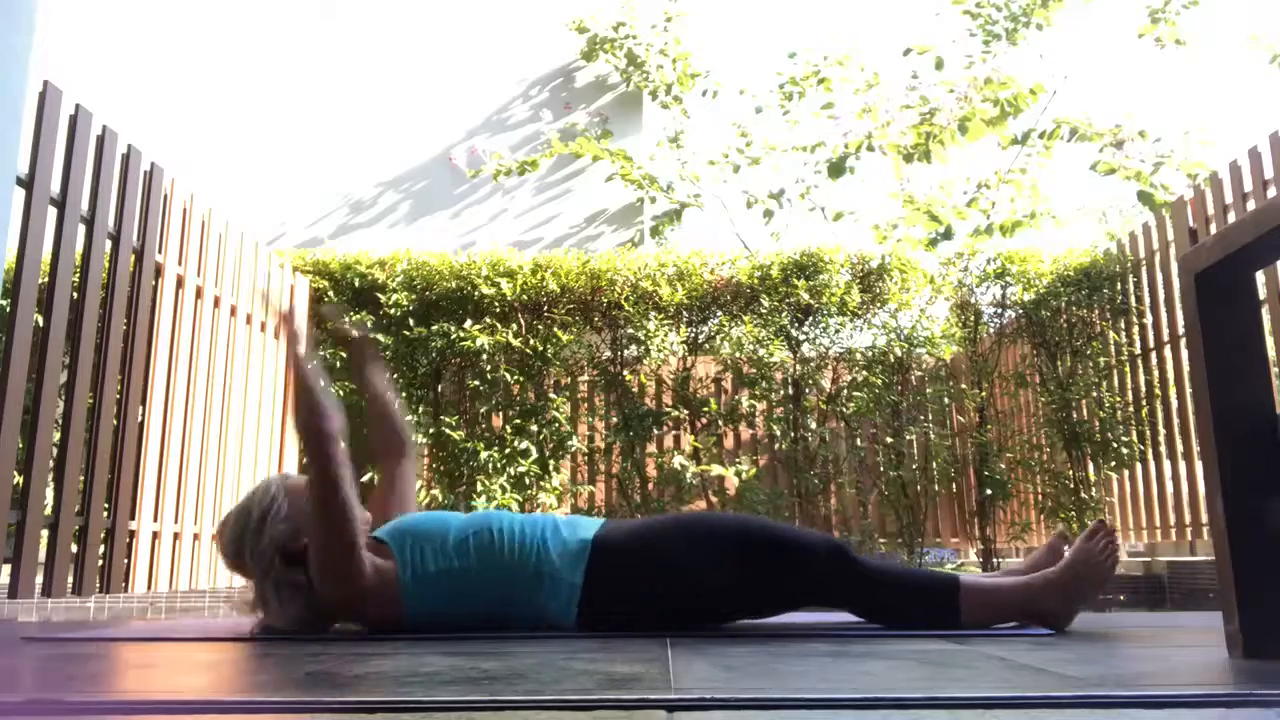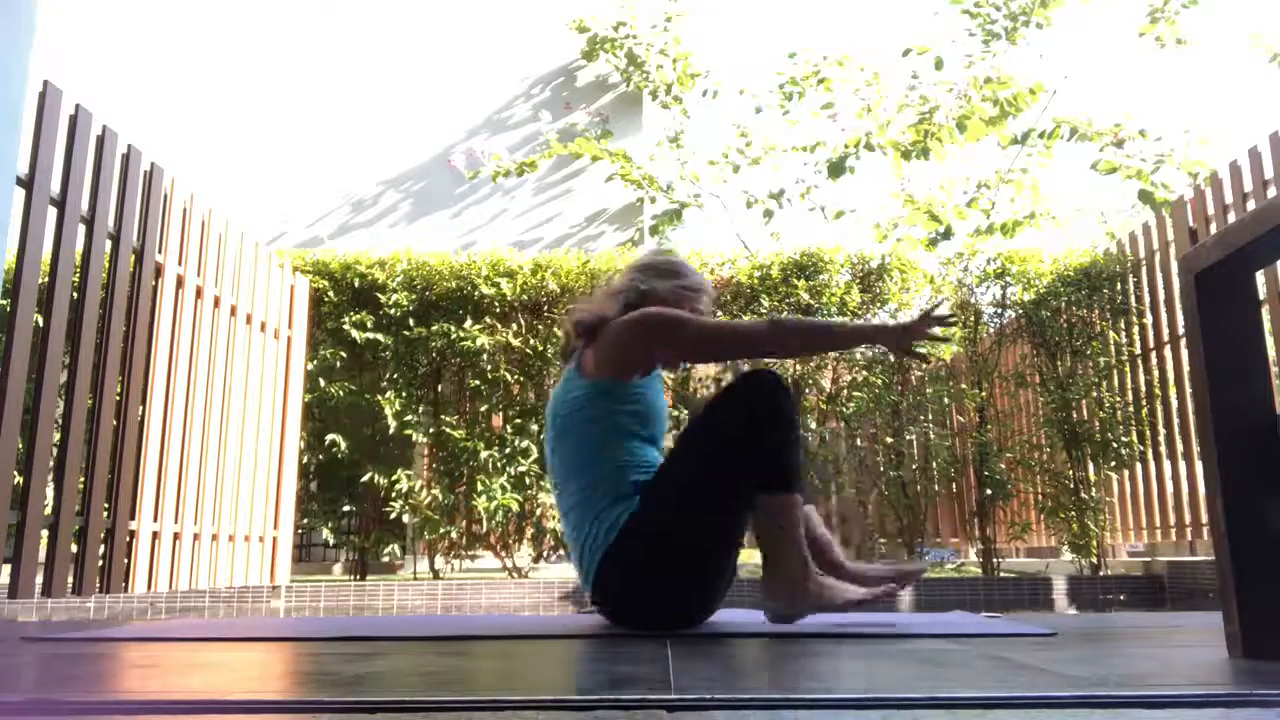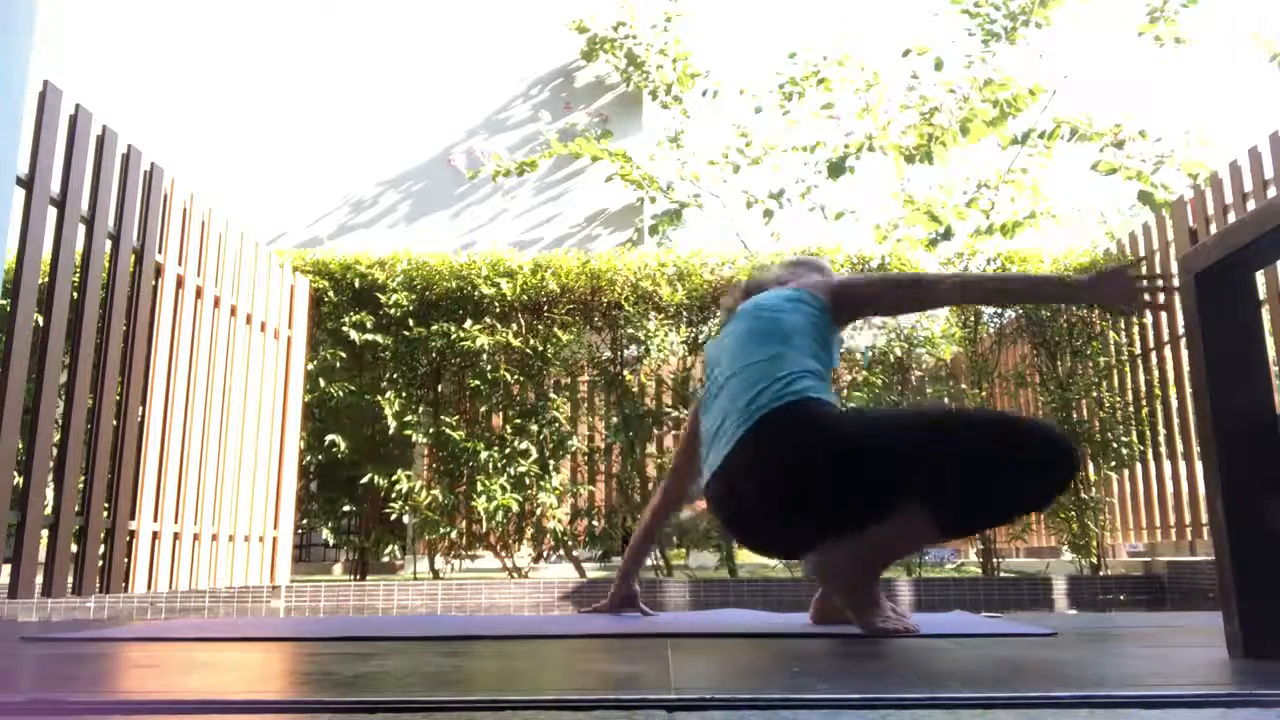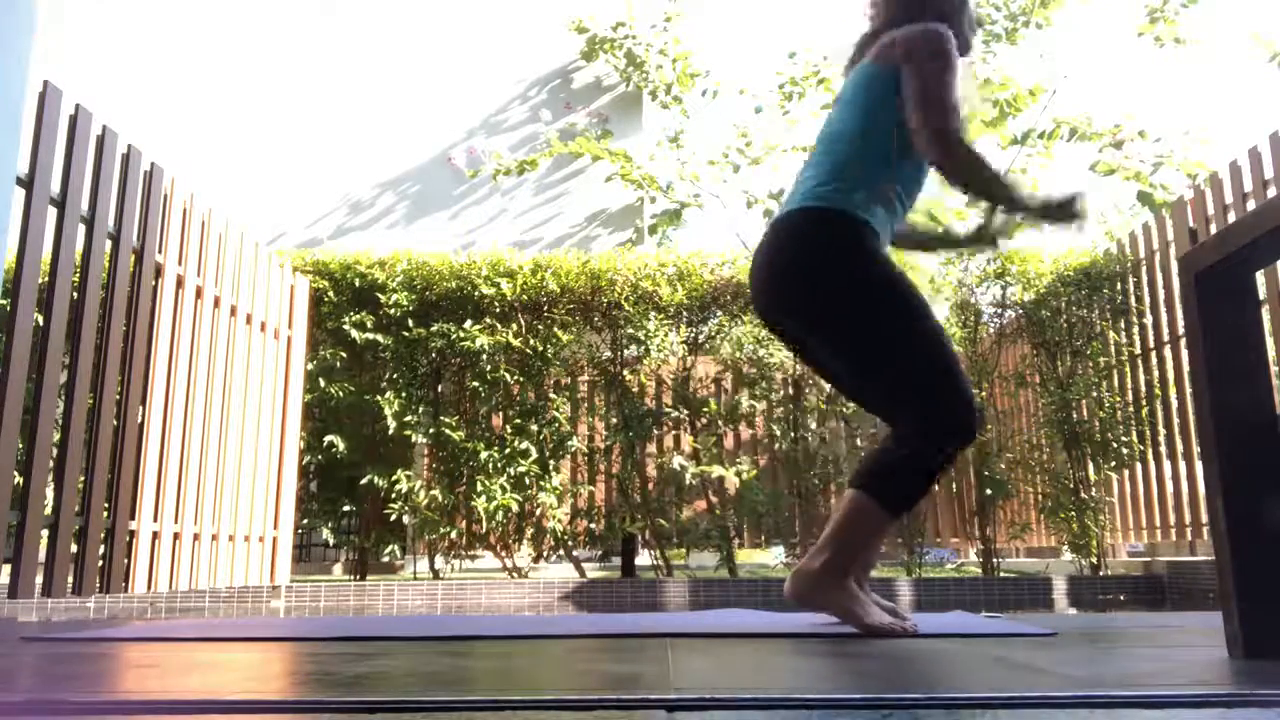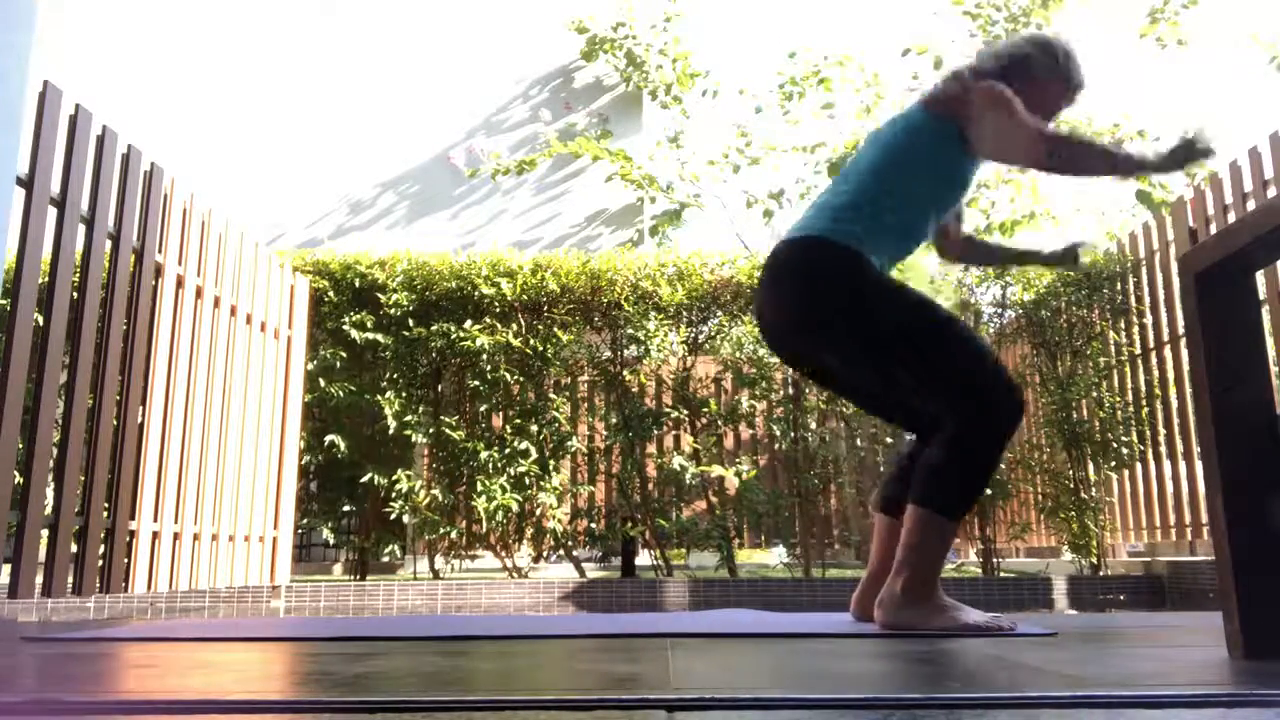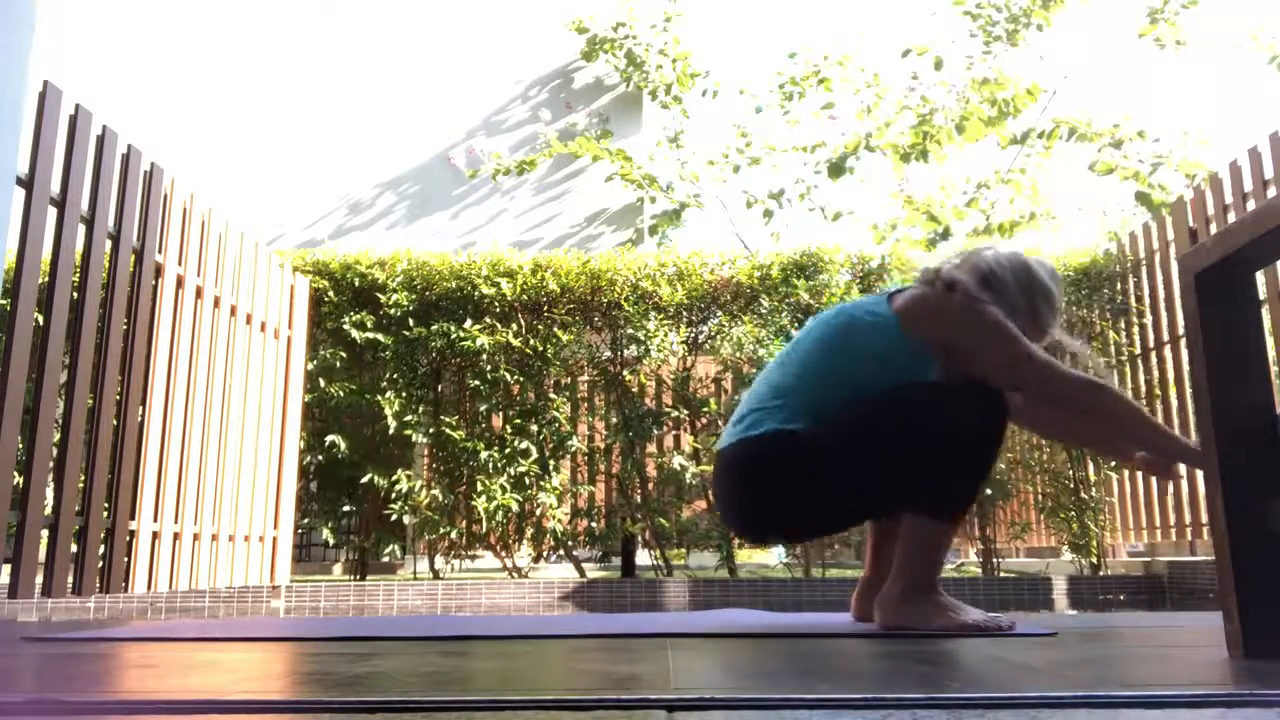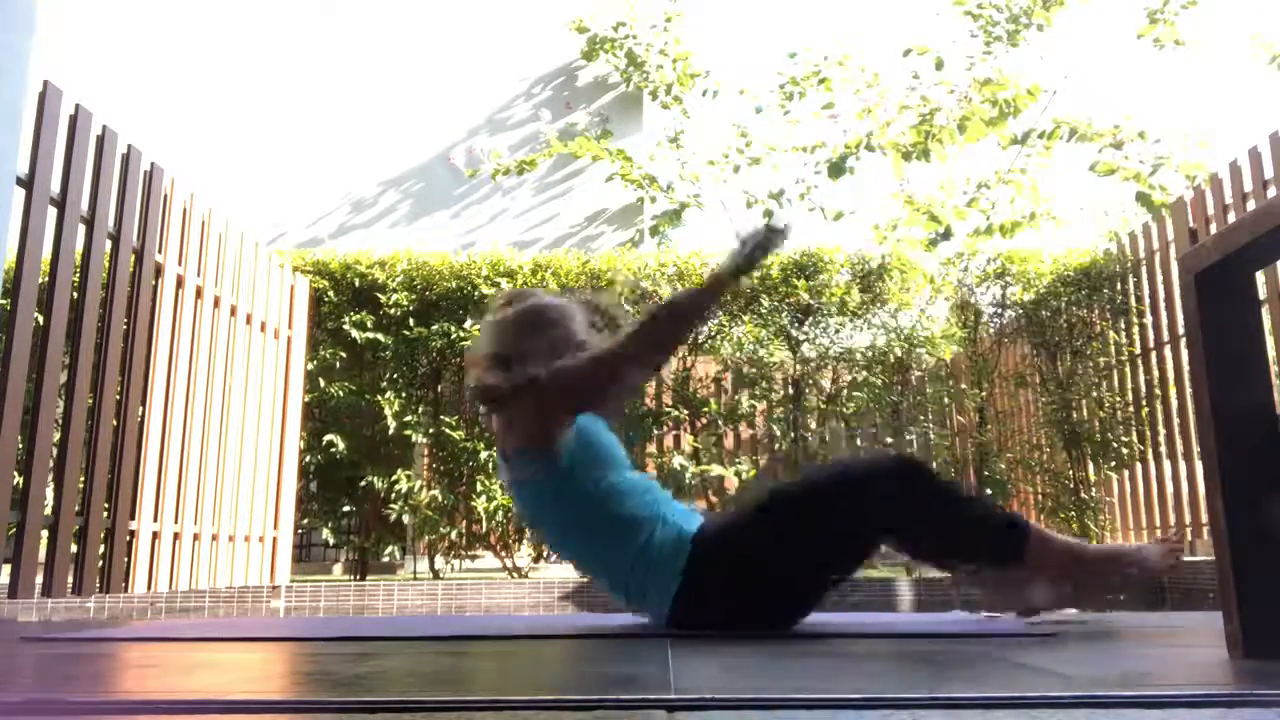
dt=0.7s
person 1, frame 1
left shoulder: (386, 544)
right shoulder: (364, 582)
left elbow: (396, 446)
right elbow: (328, 477)
left wrist: (365, 366)
right wrist: (302, 374)
left hip: (606, 554)
right hip: (613, 586)
left knee: (812, 559)
right knee: (825, 573)
left ankle: (1014, 592)
right ankle: (1029, 598)
person 1, frame 2
left shoulder: (599, 364)
right shoulder: (635, 332)
right elbow: (767, 335)
right wrist: (888, 332)
left hip: (634, 579)
right hip: (648, 574)
left knee: (748, 451)
right knee: (760, 393)
left ankle: (839, 570)
right ankle: (793, 579)
person 1, frame 3
left shoulder: (725, 341)
right shoulder: (818, 293)
left elbow: (678, 479)
right elbow: (948, 288)
left wrist: (625, 581)
right wrist: (1079, 288)
left hip: (740, 505)
right hip: (796, 451)
right knee: (1046, 458)
left ankle: (839, 587)
right ankle: (853, 566)
person 1, frame 4
left shoulder: (874, 67)
right elbow: (943, 146)
left wrist: (961, 239)
right wrist: (1027, 207)
left hip: (785, 263)
right hip: (826, 256)
left knee: (922, 423)
right knee: (948, 420)
left ankle: (842, 573)
right ankle: (824, 572)
person 1, frame 5
left shoulder: (943, 125)
right shoulder: (978, 99)
left elbow: (955, 244)
right elbow: (1045, 150)
left wrist: (1041, 257)
right wrist: (1153, 163)
left hip: (794, 294)
right hip: (826, 283)
left knee: (952, 423)
right knee: (989, 406)
left ankle: (881, 585)
right ankle: (909, 594)
person 1, frame 6
left shoulder: (926, 333)
right shoulder: (950, 309)
left elbow: (1029, 405)
right elbow: (1073, 396)
left wrist: (1136, 454)
right wrist: (1185, 452)
left hip: (758, 480)
right hip: (770, 481)
left knee: (926, 428)
right knee: (969, 410)
left ankle: (881, 589)
right ankle: (911, 597)
person 1, frame 7
left shoulder: (542, 413)
right shoulder: (539, 410)
left elbow: (635, 359)
right elbow: (641, 346)
right wrist: (731, 270)
left hip: (698, 582)
right hip: (709, 594)
left knee: (867, 486)
right knee: (893, 485)
left ankle: (1022, 576)
right ankle: (1089, 563)
